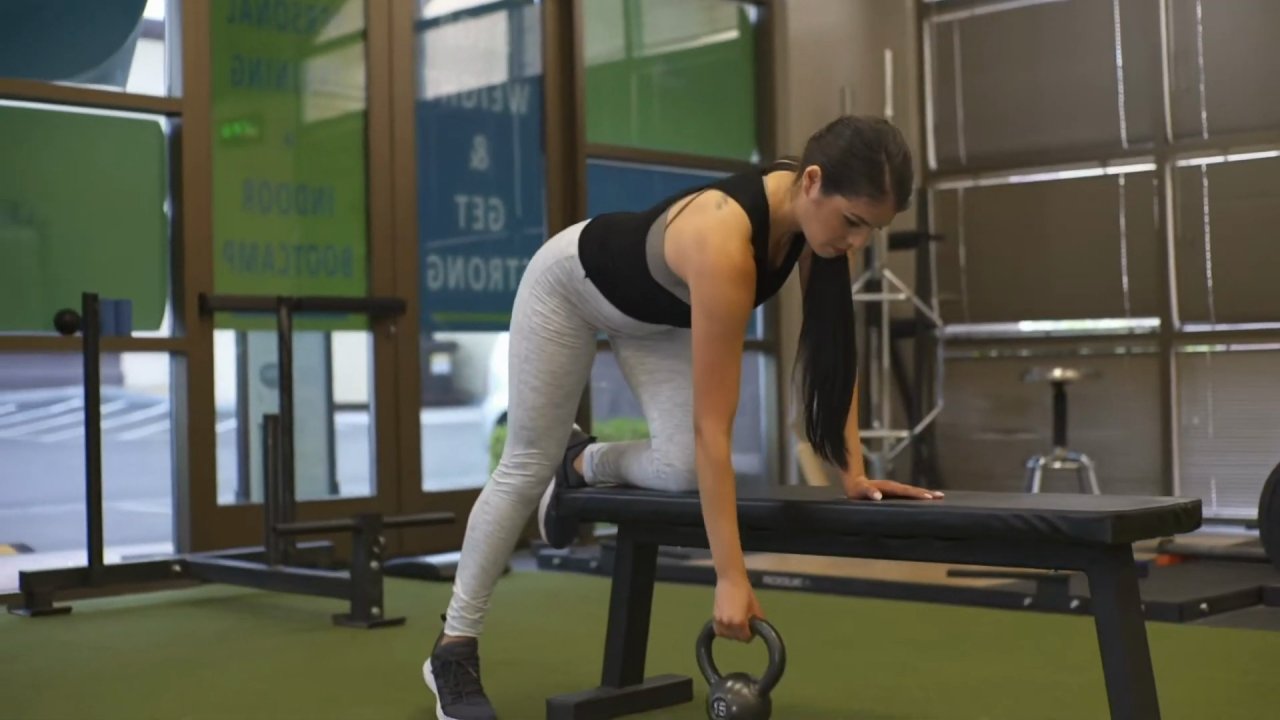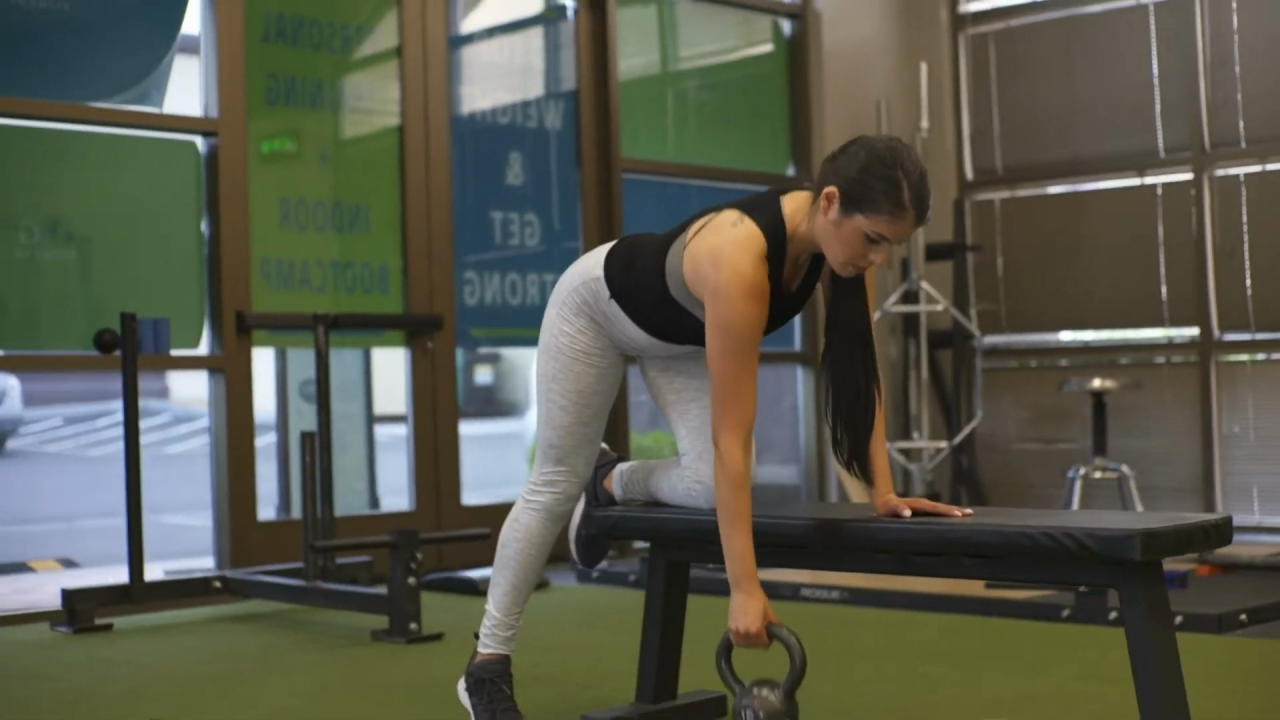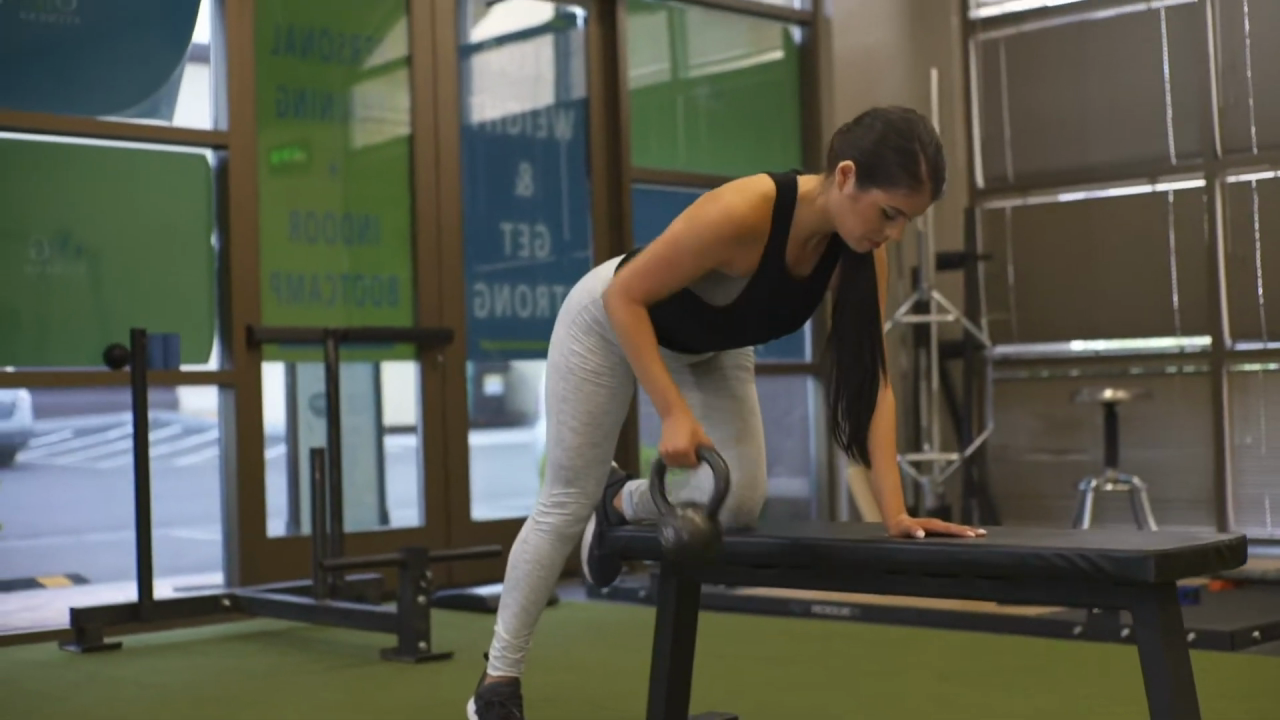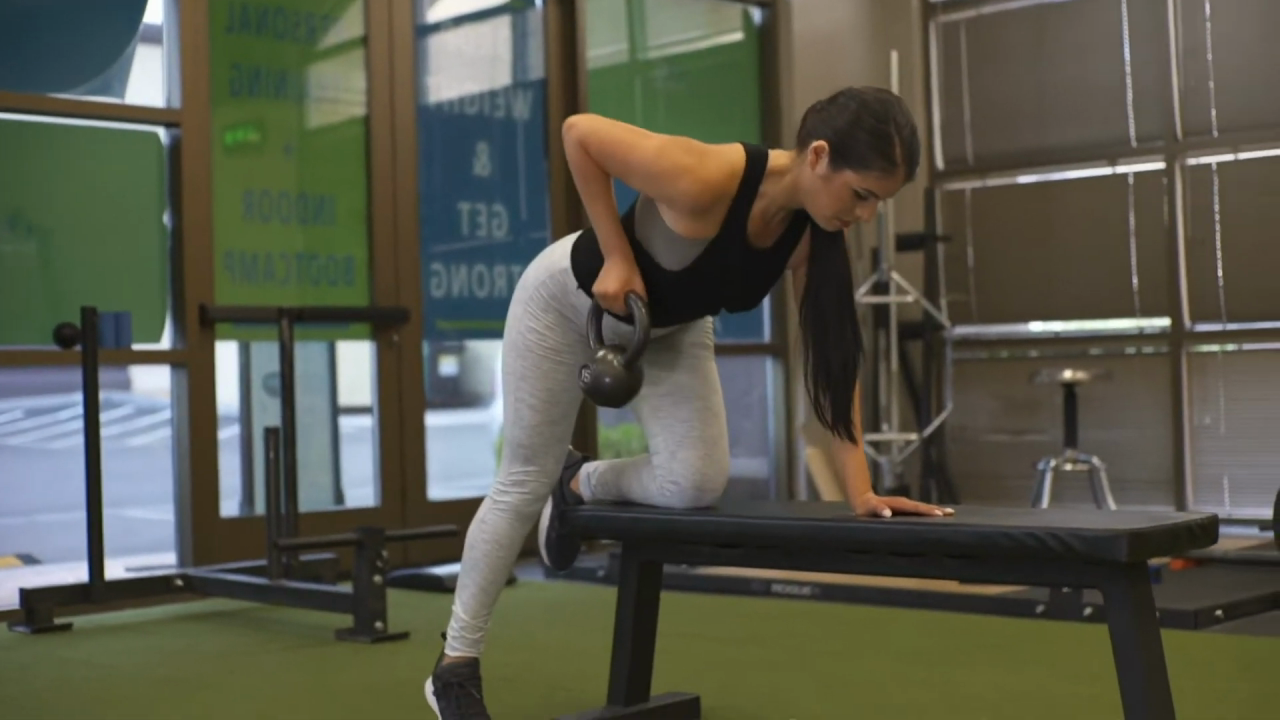
dt=0.4s
person 1, frame 1
left shoulder: (812, 212)
right shoulder: (723, 243)
left elbow: (833, 345)
right elbow: (711, 425)
left wrist: (853, 471)
right wrist: (731, 577)
left hip: (660, 310)
right hip: (573, 284)
left knee: (685, 471)
right knee: (527, 467)
left ankle: (583, 463)
right ankle: (453, 649)
person 1, frame 2
left shoulder: (839, 233)
right shoulder: (739, 261)
left elbow: (861, 372)
right elbow: (727, 437)
left wrist: (883, 492)
right wrist: (745, 589)
left hip: (688, 331)
right hip: (601, 306)
left knee: (720, 493)
right knee: (555, 486)
left ankle: (612, 481)
right ankle: (486, 666)
person 1, frame 3
left shoulder: (859, 244)
right shoulder: (744, 212)
left elbow: (868, 377)
right elbow: (622, 295)
left wrist: (894, 511)
right wrist: (671, 410)
left hip: (710, 348)
right hip: (609, 322)
left knee: (738, 505)
right knee: (565, 508)
left ankle: (624, 502)
person 1, frame 4
left shoulder: (813, 223)
right shoulder: (708, 178)
left elbow: (831, 354)
right elbow: (578, 131)
left wrist: (860, 490)
right wrist: (617, 255)
left hip: (669, 321)
right hip: (571, 298)
left knee: (697, 485)
right knee: (523, 485)
left ankle: (581, 484)
